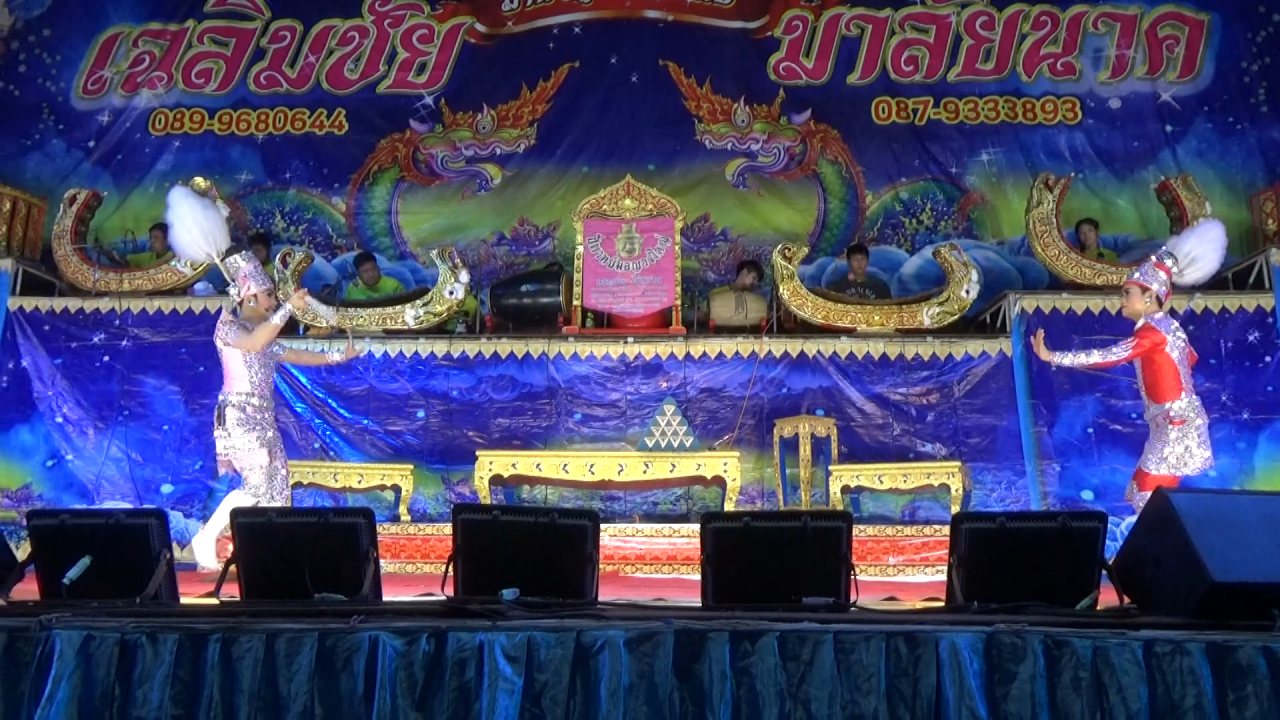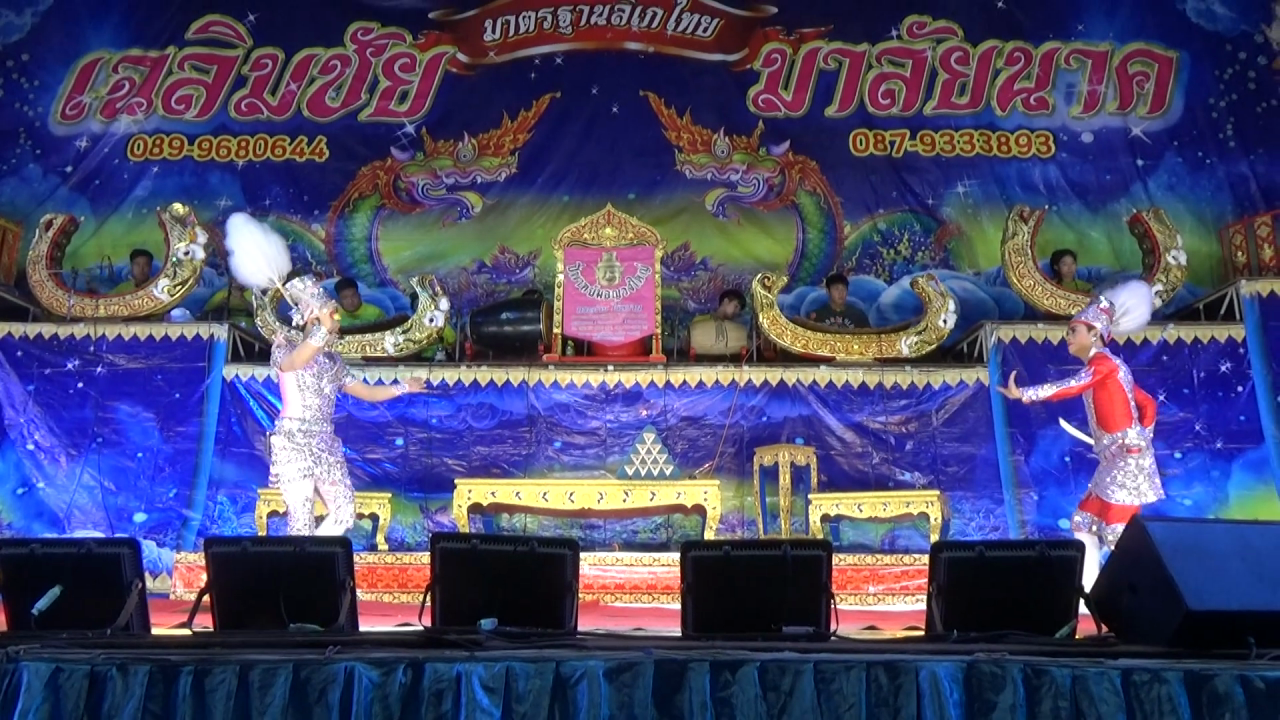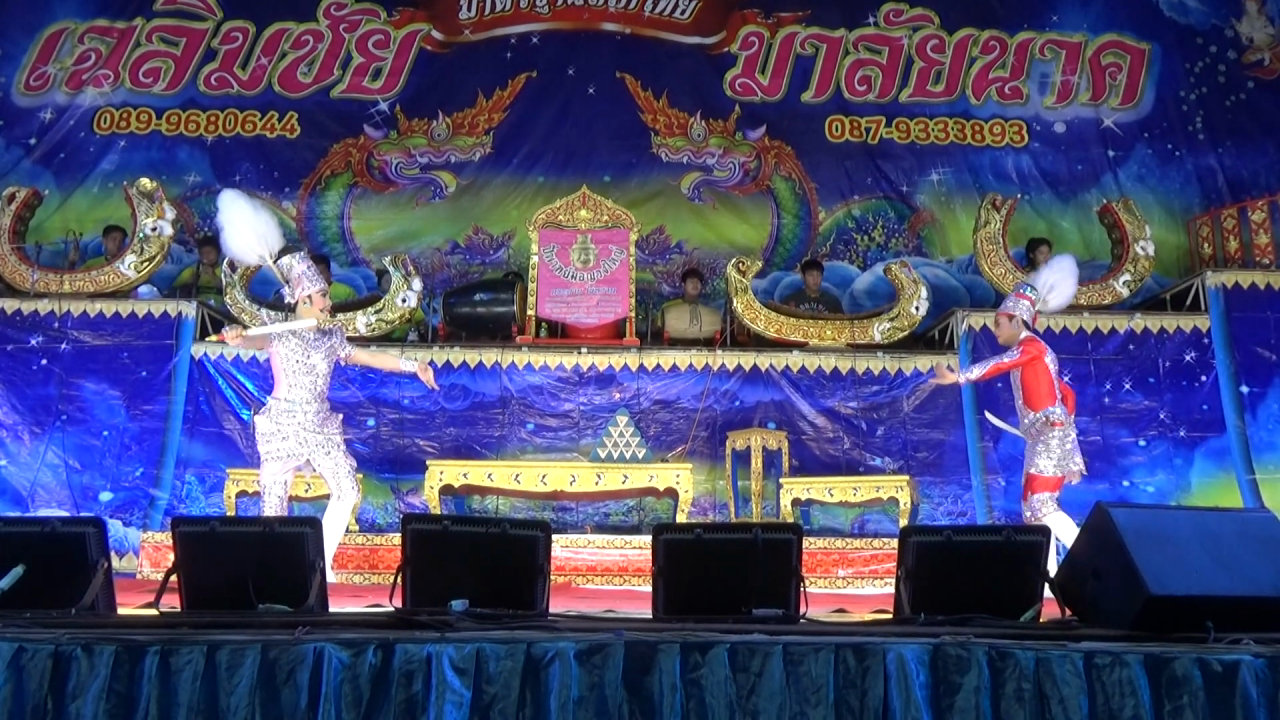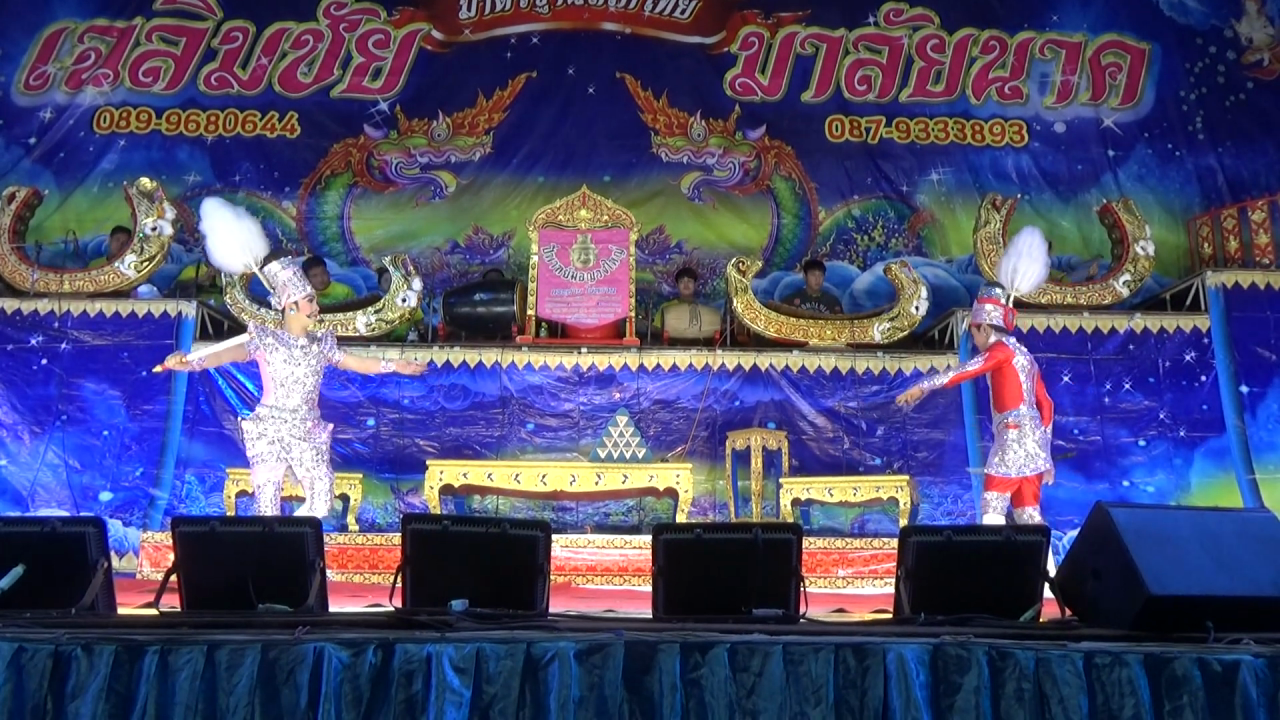
dt=0.7s
person 1, frame 1
left shoulder: (261, 337)
right shoulder: (227, 326)
left elbow: (294, 355)
right elbow: (255, 341)
left wrist: (338, 355)
right wrist: (287, 308)
left hip: (262, 418)
right hip: (239, 417)
left knee: (280, 487)
right knee: (258, 487)
right ankle: (206, 538)
person 1, frame 2
left shoulder: (333, 361)
right shoulder: (285, 348)
left elbow: (367, 391)
right elbow: (295, 363)
left wrist: (404, 388)
right wrist: (324, 330)
left hip: (325, 444)
right hip: (293, 443)
left knee: (344, 512)
right knee: (301, 521)
person 1, frame 3
left shoulder: (331, 337)
right shoulder: (279, 332)
left elbow: (371, 358)
right elbow: (257, 341)
left wrist: (413, 366)
right wrist: (239, 337)
left hip: (321, 426)
right hip: (284, 425)
left knee: (346, 489)
right knee: (274, 498)
left ankle: (322, 561)
person 1, frame 4
left shoulder: (321, 343)
right shoulder: (264, 339)
left elbow: (355, 363)
right elbow: (231, 353)
left wrist: (393, 366)
right wrist: (191, 363)
left hip: (309, 434)
right hip: (270, 433)
left knee: (321, 502)
right knee: (268, 509)
person 2, frame 1
left shoulder: (1153, 331)
right shoulder: (1165, 326)
left elbow: (1109, 357)
right elbow: (1189, 358)
left wrist: (1053, 357)
left hip: (1176, 430)
right hip: (1170, 428)
left knee: (1150, 501)
right knee: (1139, 493)
person 2, frame 2
left shoulder: (1104, 362)
right shoulder: (1105, 369)
left elbow: (1070, 386)
right elbow: (1148, 404)
left wrist: (1022, 394)
right wrist: (1142, 441)
left hip: (1127, 460)
right hip: (1114, 462)
left knee: (1117, 533)
right knee: (1083, 523)
right ankle: (1089, 592)
person 2, frame 3
left shoulder: (1033, 346)
right shoulder: (1028, 354)
left elbow: (999, 364)
right elbow: (1068, 394)
left wrist: (958, 377)
right wrist: (1064, 429)
left hip: (1051, 439)
right hip: (1042, 441)
left knee: (1042, 506)
right knee: (1034, 510)
right ankle: (1051, 574)
person 2, frame 4
left shoulder: (1001, 350)
right shoulder: (1021, 355)
left elbow: (964, 371)
right elbow: (1045, 404)
left wrist: (922, 388)
right wrist: (1042, 442)
left hip: (1014, 438)
right hip: (1031, 440)
left knee: (992, 504)
right knee: (1028, 510)
